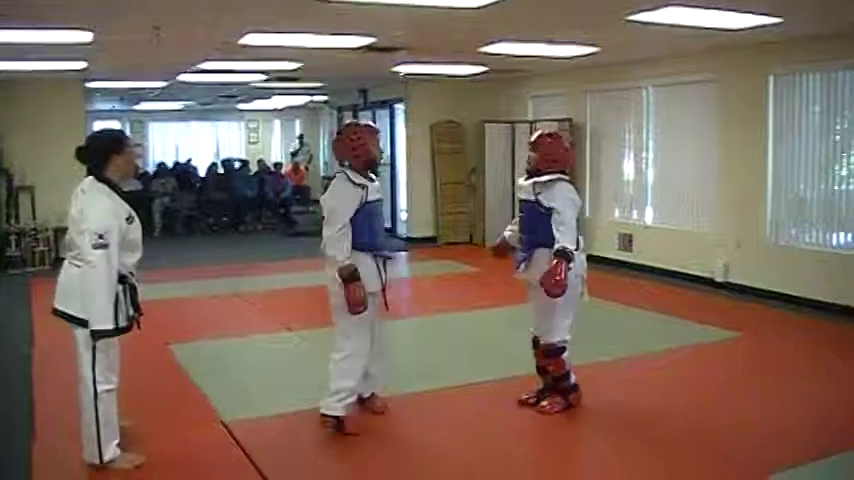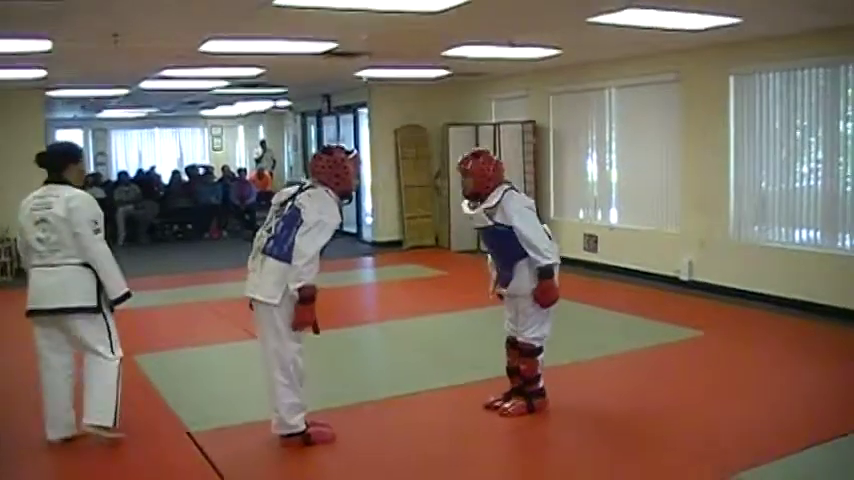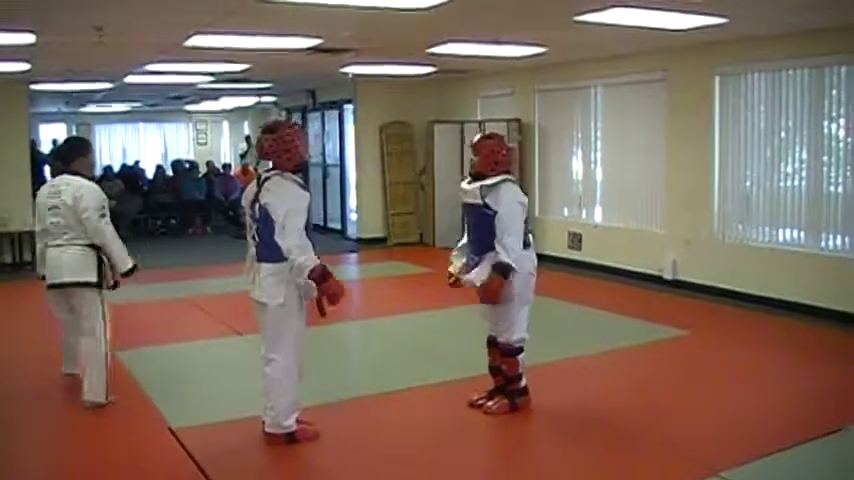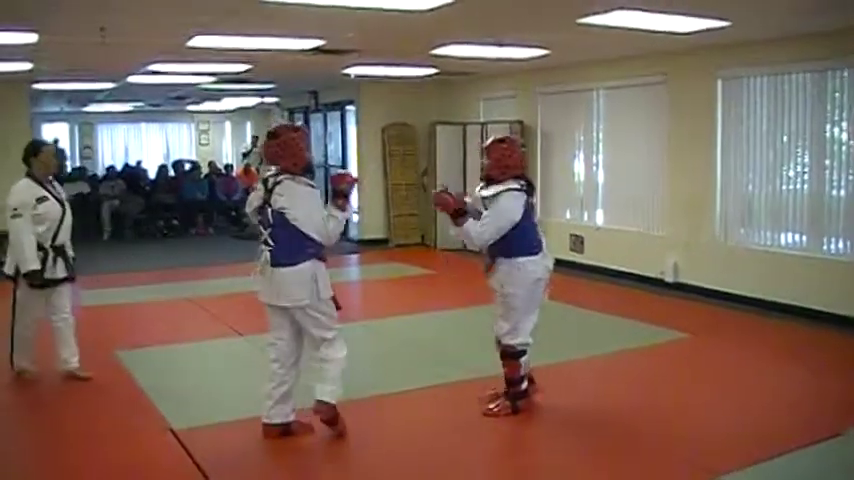
dt=0.7s
person 1, frame 1
left shoulder: (367, 182)
right shoulder: (344, 188)
right elbow: (336, 239)
right wrist: (351, 282)
left hip: (369, 267)
right hip: (353, 273)
left knee: (369, 338)
right knee: (353, 342)
left ankle: (364, 391)
right ankle: (334, 411)
person 1, frame 2
left shoulder: (297, 192)
right shoulder: (325, 206)
left elbow: (265, 234)
right elbow: (305, 255)
right wrist: (306, 301)
left hip: (265, 276)
right hip: (280, 283)
left knee: (284, 354)
right knee: (285, 355)
left ankle: (292, 419)
right ankle: (293, 428)
person 1, frame 3
left shoulder: (260, 184)
right shoulder: (287, 189)
right elbow: (293, 243)
right wrist: (323, 276)
left hip: (266, 275)
right hip: (283, 280)
left knee: (277, 351)
right knee: (284, 353)
left ankle: (276, 417)
right ankle: (280, 426)
person 1, frame 4
left shoulder: (264, 188)
right shoulder: (299, 191)
right elbow: (327, 233)
right wrist: (341, 197)
left hip: (275, 277)
right hip: (302, 278)
left knee: (283, 350)
right knee: (330, 342)
left ankle: (277, 418)
right ankle: (326, 402)
person 2, frame 1
left shoulder: (93, 189)
right shoulder: (101, 203)
right elbow: (100, 263)
right wrist: (103, 319)
left hip: (87, 290)
right hip: (93, 295)
left knee: (99, 368)
right knee: (99, 373)
left ankle: (103, 427)
right ankle: (103, 452)
person 2, frame 2
left shoulder: (29, 203)
right shoulder: (79, 200)
left elbow: (25, 250)
right elbow: (96, 250)
right wrist: (117, 290)
left hip: (41, 289)
right hip: (78, 287)
left knee: (54, 361)
right knee: (105, 352)
left ankle: (59, 429)
right ankle: (99, 420)
person 2, frame 3
left shoulder: (46, 190)
right shoulder: (87, 189)
left elbow: (41, 232)
right elbow: (103, 232)
left wrist: (43, 266)
right wrist: (124, 264)
left hip: (58, 265)
right hip: (85, 265)
left knee: (74, 324)
right knee: (95, 329)
left ankle: (74, 368)
right ankle: (96, 393)
person 2, frame 4
left shoulder: (54, 188)
right shoulder: (22, 192)
right elbow: (21, 233)
left wrist: (67, 256)
right wrist: (31, 267)
left hip: (56, 262)
right hip: (33, 264)
left knee: (63, 315)
right knee: (25, 318)
left ankle: (71, 365)
right ankle: (21, 364)
person 3, frame 1
left shoulder: (560, 190)
right shoulder: (534, 186)
left elbow: (564, 230)
left wrist: (561, 261)
right wrist: (507, 239)
left hip: (558, 269)
right hip: (538, 269)
left knee: (553, 334)
right knee: (540, 333)
left ankle: (568, 390)
right ankle: (551, 386)
person 3, frame 2
left shoulder: (511, 203)
right shoulder: (481, 206)
left elbow: (538, 242)
left wrist: (547, 279)
right wrist: (499, 277)
left hip: (530, 276)
right hip: (512, 277)
left knee: (529, 335)
right knee: (514, 333)
left ankle: (534, 394)
right ankle: (517, 388)
person 3, frame 3
left shoulder: (507, 192)
right shoulder: (477, 189)
left elbow: (511, 242)
right elbow: (473, 234)
left wrist: (498, 277)
right wrist: (459, 264)
left hip: (509, 272)
right hip: (488, 270)
left knee: (509, 333)
right knee: (495, 332)
left ankle: (518, 393)
right ankle: (501, 387)
person 3, frame 4
left shoulder: (509, 199)
right shoulder: (501, 191)
left elbow: (480, 236)
right elbow: (487, 223)
left wrist: (456, 213)
right wrist: (462, 207)
left hip: (521, 271)
right hip: (512, 268)
left knee: (512, 333)
right knee: (507, 329)
left ankle: (518, 395)
right ankle: (523, 381)
